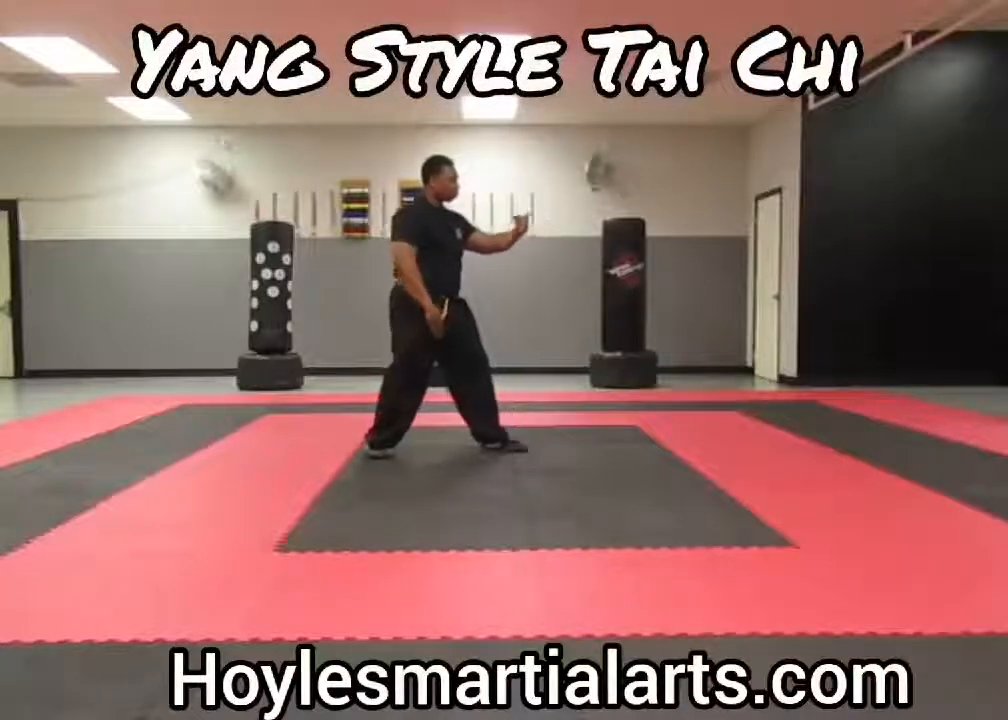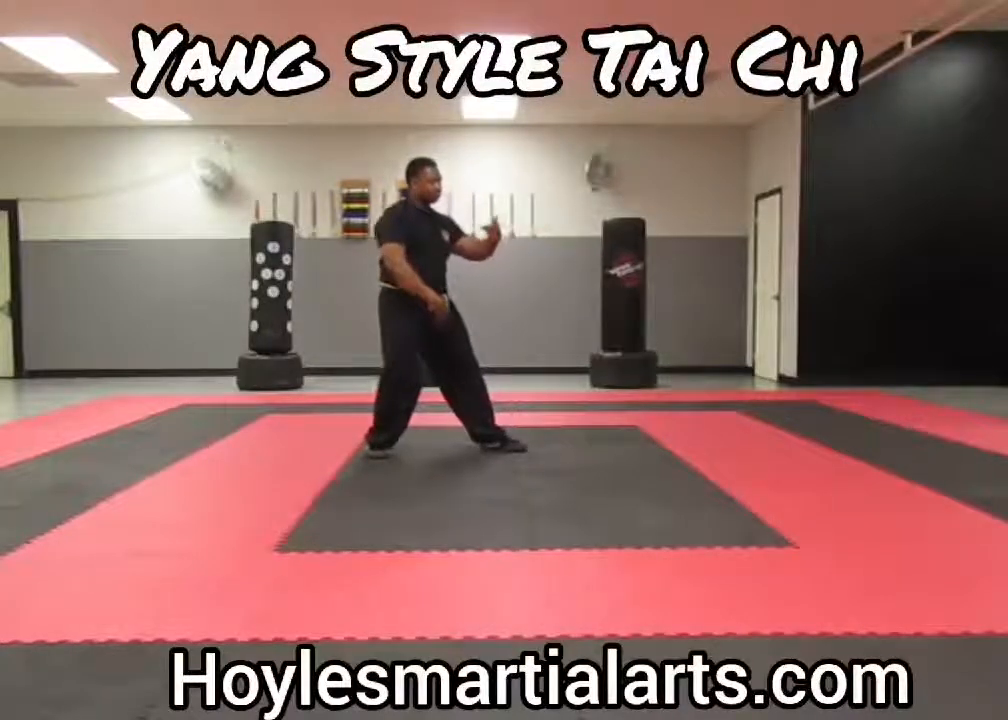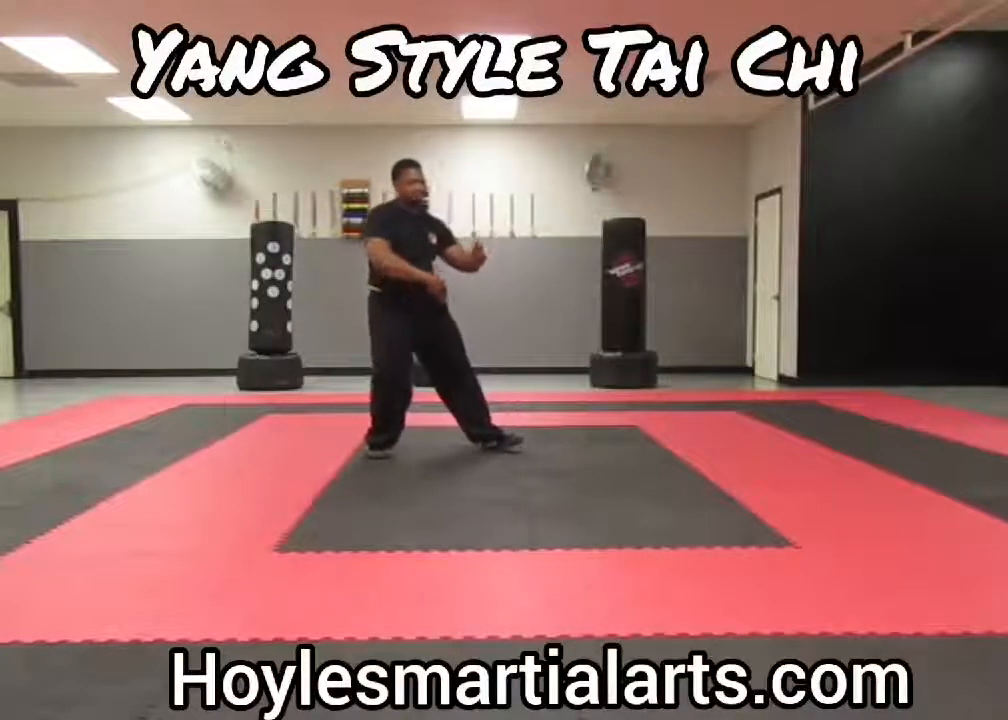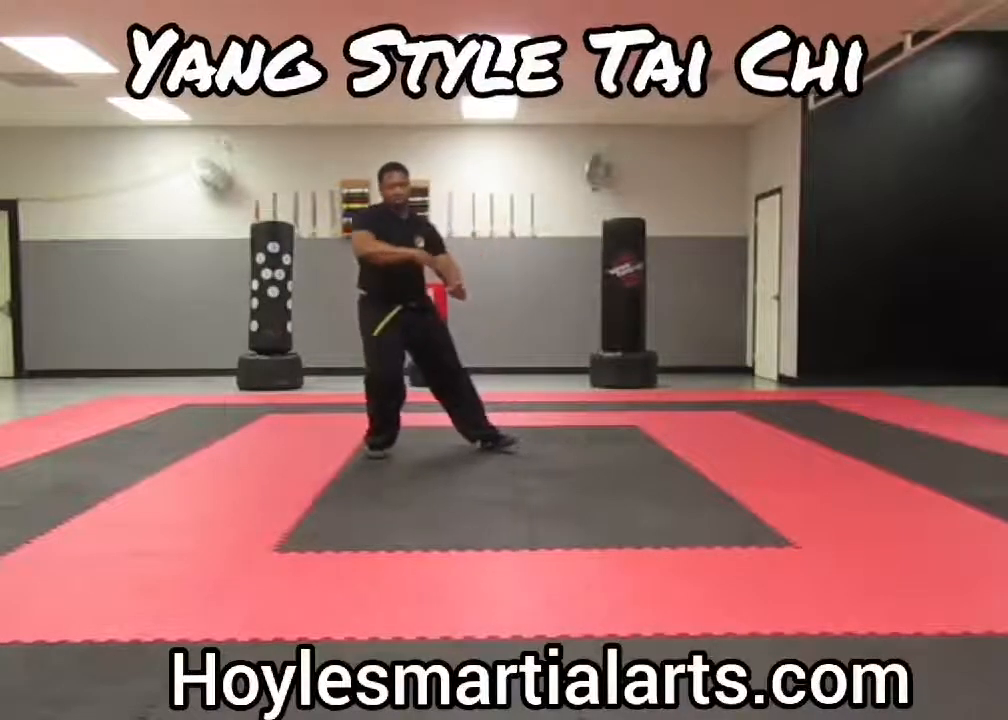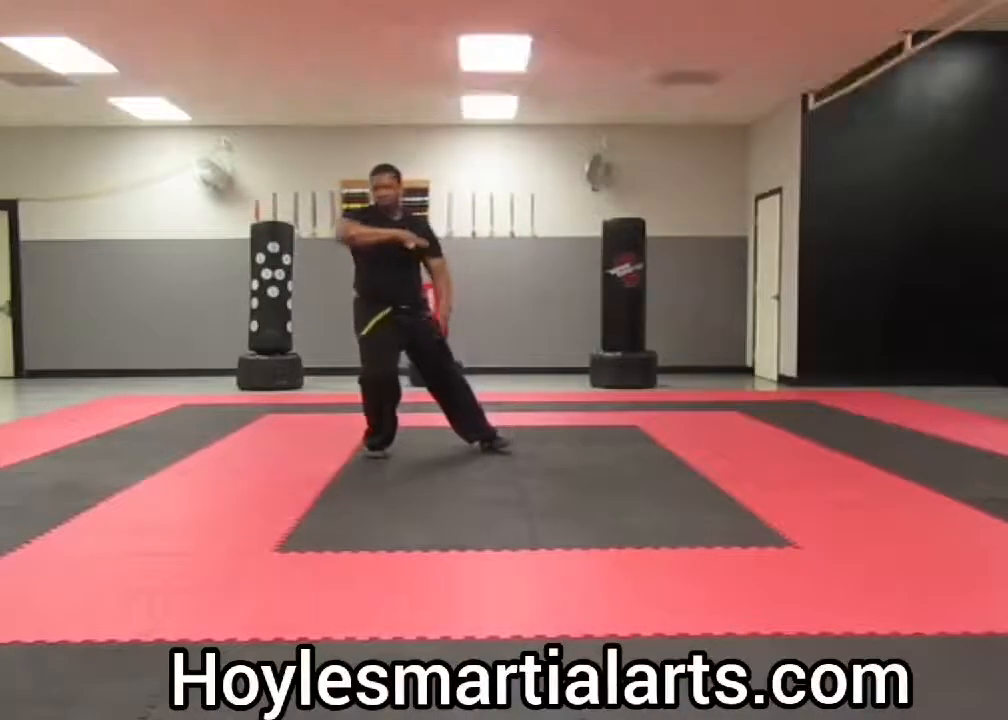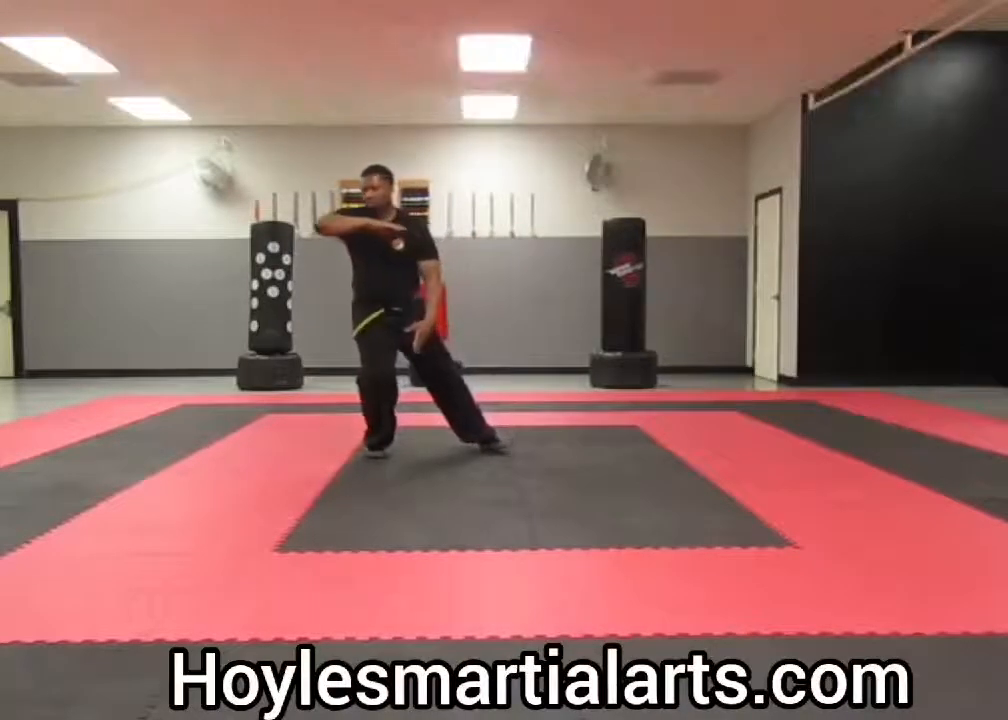
dt=0.5s
person 1, frame 1
left shoulder: (453, 219)
right shoulder: (411, 216)
left elbow: (488, 243)
right elbow: (404, 262)
left wrist: (515, 234)
right wrist: (428, 306)
left hip: (450, 305)
right hip: (415, 307)
left knee: (473, 367)
right knee: (407, 375)
left ankle: (491, 436)
right ankle: (380, 440)
person 1, frame 2
left shoulder: (441, 222)
right shoulder: (396, 218)
left elbow: (475, 251)
right elbow: (395, 264)
left wrist: (492, 241)
right wrist: (429, 296)
left hip: (439, 305)
right hip: (402, 306)
left knee: (463, 369)
right knee: (401, 374)
left ankle: (489, 435)
right ankle: (380, 440)
person 1, frame 3
left shoulder: (432, 224)
right shoulder: (382, 217)
left elbow: (459, 259)
right elbow: (380, 258)
left wrist: (474, 259)
right wrist: (424, 277)
left hip: (427, 306)
right hip: (390, 308)
left knee: (456, 369)
right knee: (391, 375)
left ankle: (486, 434)
right ankle: (380, 439)
person 1, frame 4
left shoulder: (422, 226)
right shoulder: (369, 219)
left elbow: (444, 263)
right elbow: (363, 248)
left wrist: (455, 283)
right wrist: (411, 253)
left hip: (418, 308)
right hip: (380, 309)
left knee: (448, 370)
right knee: (384, 375)
left ankle: (484, 434)
right ankle: (379, 439)
person 1, frame 5
left shoulder: (419, 226)
right shoulder: (362, 218)
left elbow: (438, 268)
right elbow: (346, 234)
left wrist: (445, 304)
right wrist: (396, 233)
left hip: (414, 311)
right hip: (375, 312)
left knee: (445, 372)
right knee: (379, 377)
left ankle: (482, 434)
right ankle: (377, 440)
person 1, frame 6
left shoulder: (414, 227)
right shoulder: (356, 219)
left elbow: (432, 275)
right elbow: (324, 224)
left wrist: (430, 317)
right wrist: (370, 224)
left hip: (409, 312)
right hip: (371, 312)
left knee: (443, 373)
right knee: (377, 375)
left ankle: (481, 435)
right ankle: (377, 440)
